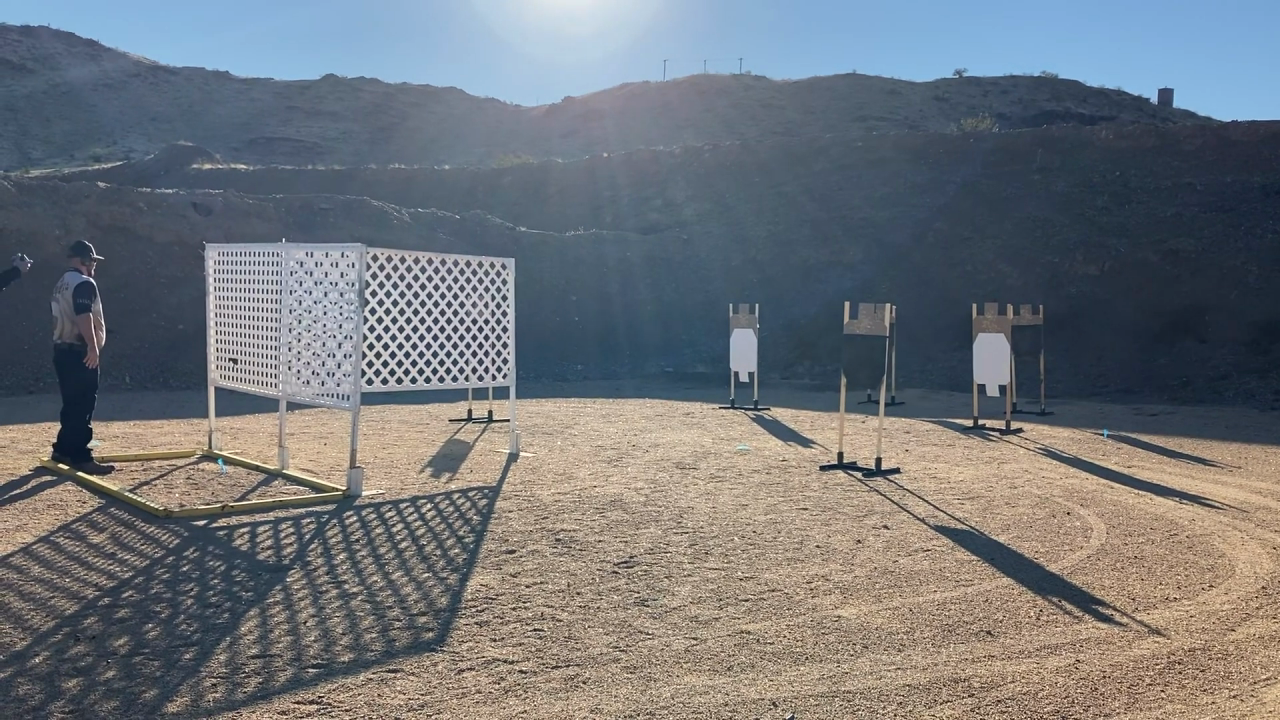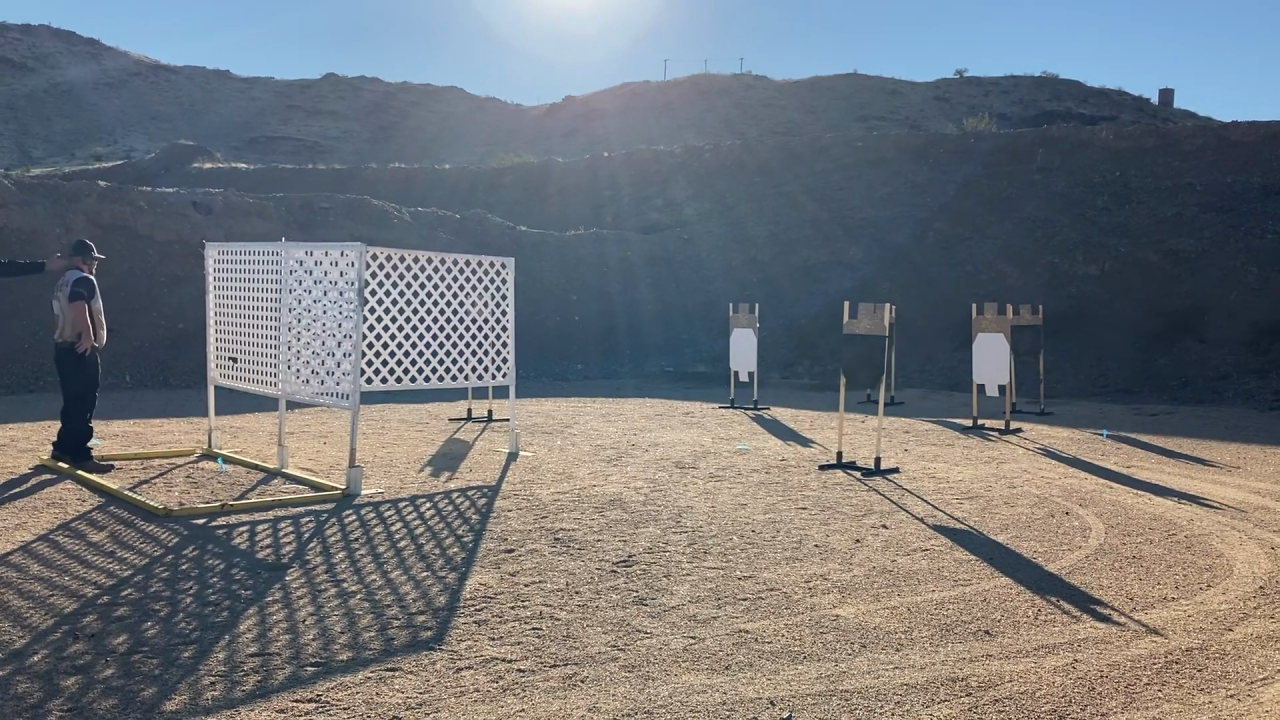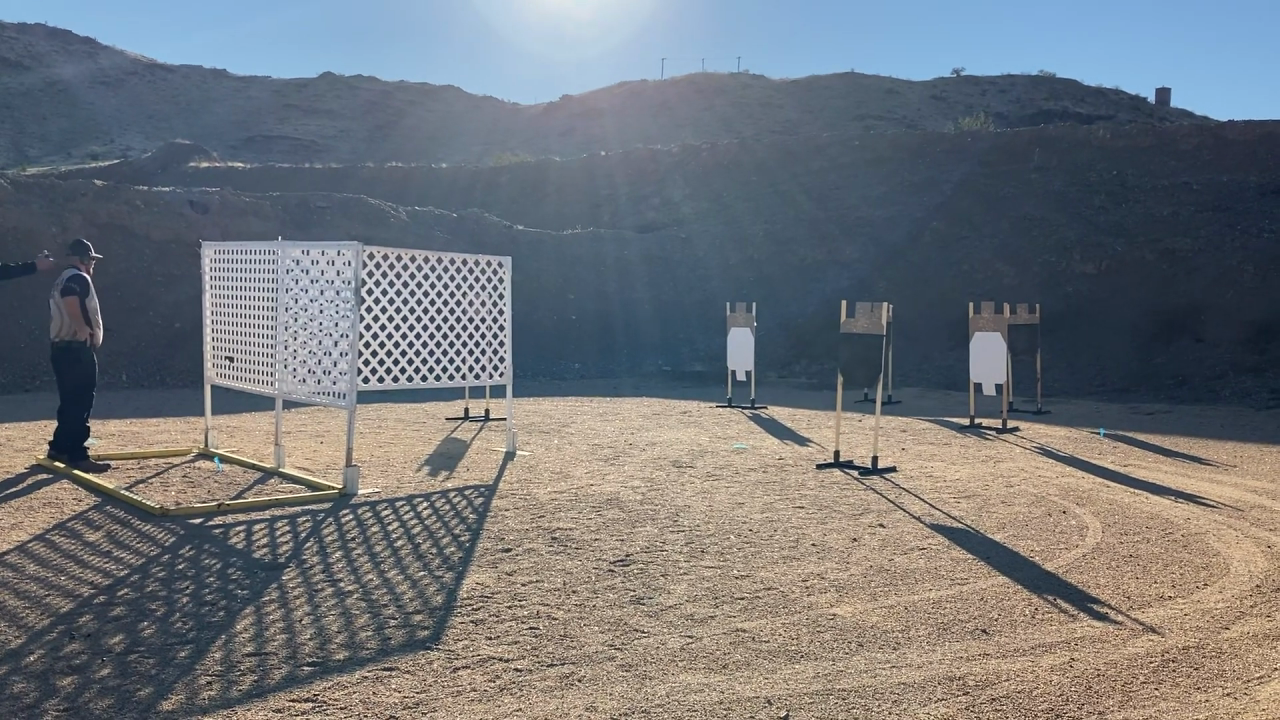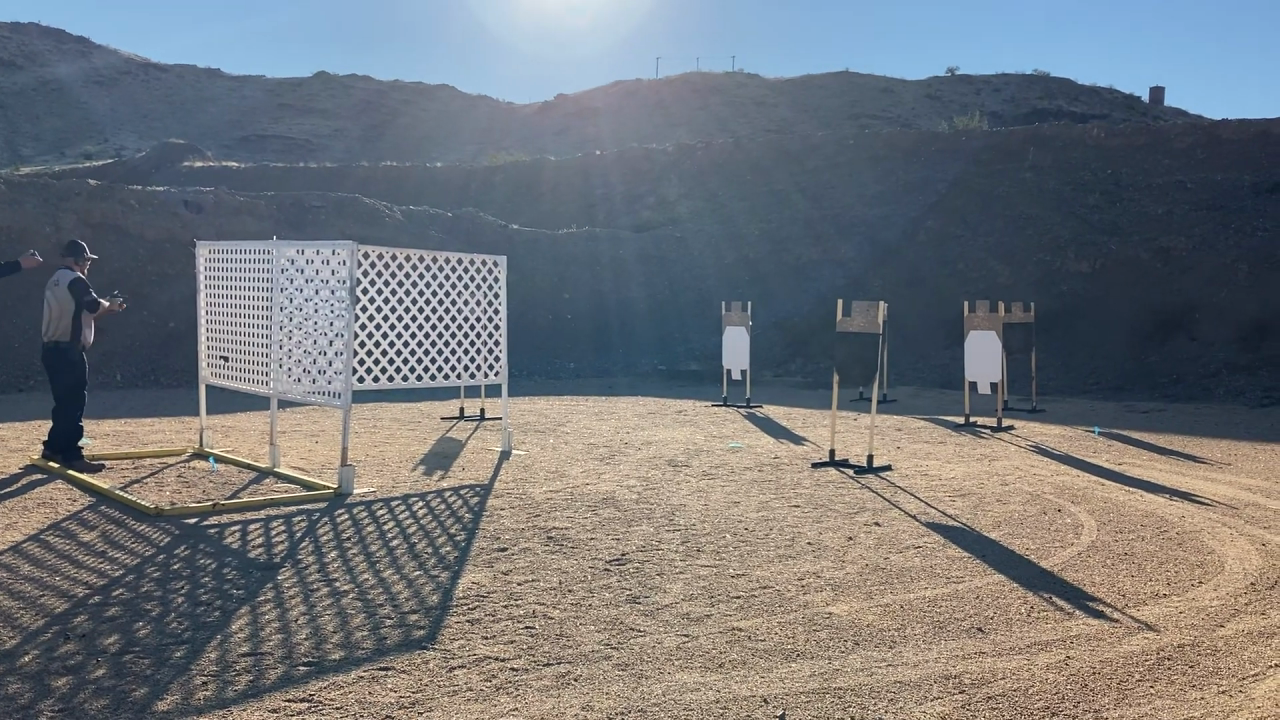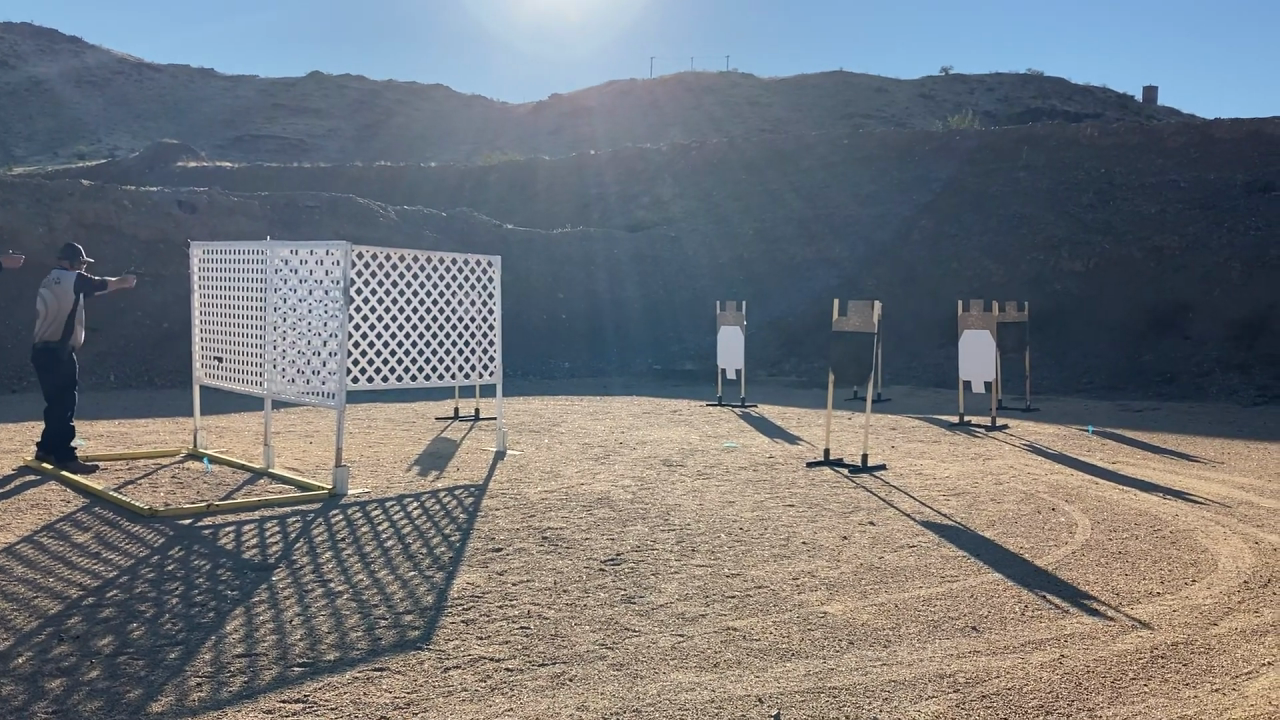
dt=0.4s
person 1, frame 1
left shoulder: (61, 284)
right shoulder: (84, 283)
right elbow: (83, 316)
right wrist: (92, 346)
left hip: (62, 350)
right hip: (80, 352)
left knee: (71, 404)
right knee: (82, 406)
left ankle: (63, 449)
right ankle: (81, 457)
person 1, frame 2
left shoulder: (63, 282)
right shoulder: (84, 280)
right elbow: (78, 303)
right wrist: (88, 335)
left hip: (64, 349)
right hip: (81, 352)
left knee: (72, 403)
right knee: (83, 404)
left ankle: (63, 448)
right ankle: (80, 456)
person 1, frame 3
left shoulder: (63, 281)
right shoulder: (79, 279)
right elbow: (69, 296)
right wrist: (83, 327)
left hip: (61, 348)
right hip: (77, 351)
left knee: (69, 402)
right knee: (80, 404)
left ankle: (59, 447)
right ankle: (77, 456)
person 1, frame 4
left shoulder: (57, 280)
right shoulder: (74, 280)
right elbow: (92, 306)
left wrist: (106, 306)
right wrist: (109, 305)
left hip: (53, 349)
right hip: (68, 351)
left knee: (64, 402)
right knee: (73, 403)
left ankle: (54, 448)
right ankle: (71, 455)
person 1, frame 5
left shoulder: (50, 281)
right shoulder: (73, 279)
left elbow: (92, 287)
right elbow: (101, 284)
left wrist: (119, 282)
right wrist: (123, 282)
left hip: (43, 350)
right hip: (58, 352)
left knee: (56, 403)
right knee: (64, 404)
left ankle: (47, 448)
right ankle: (65, 457)
